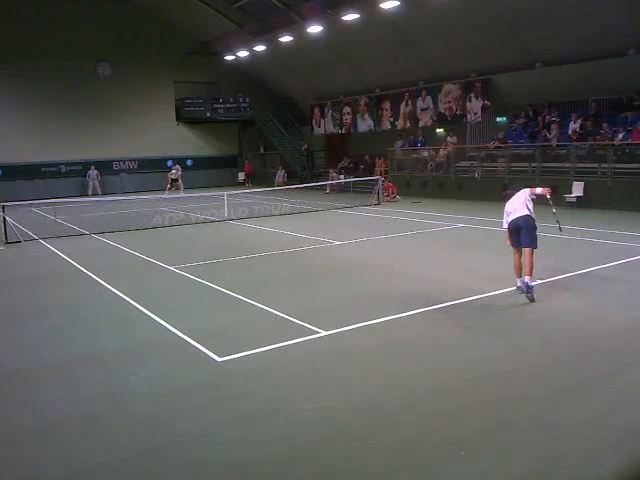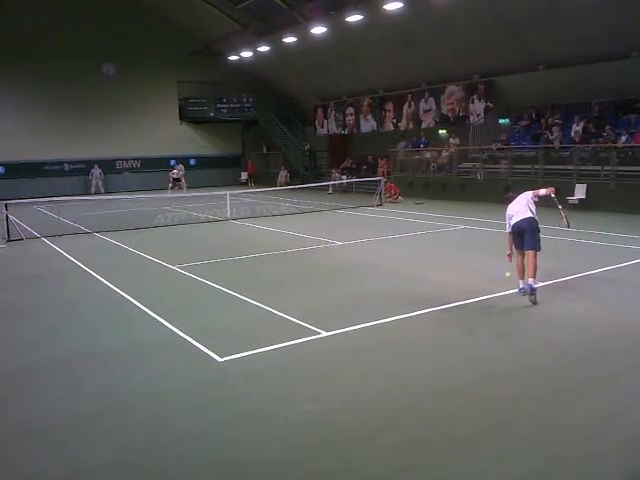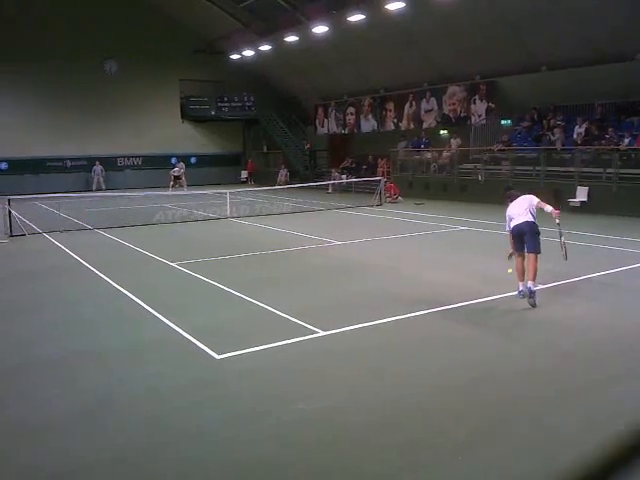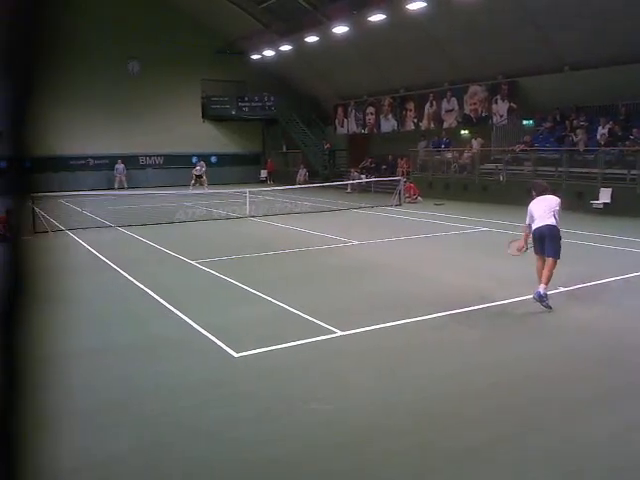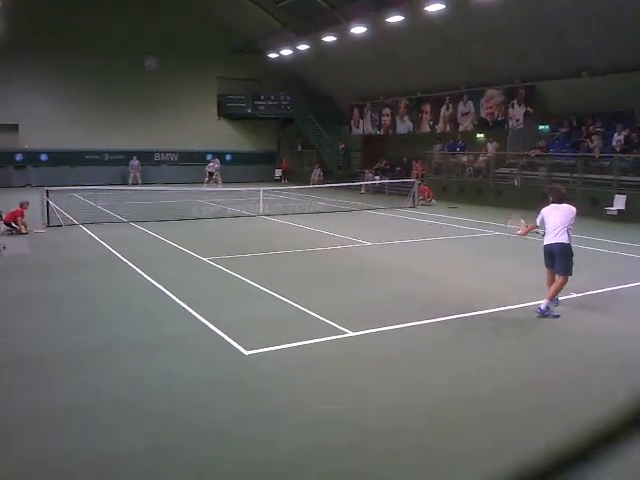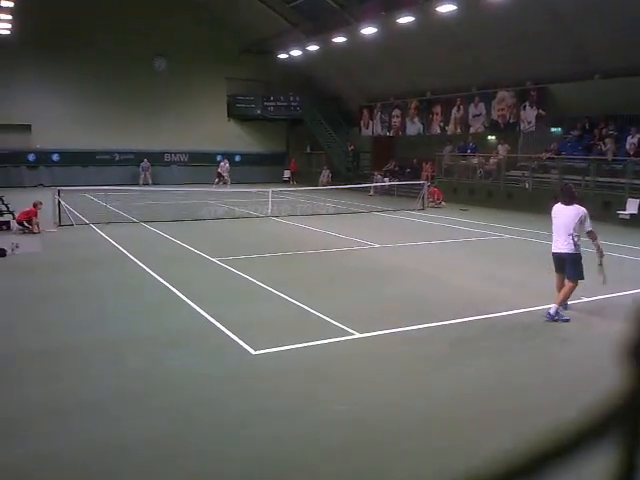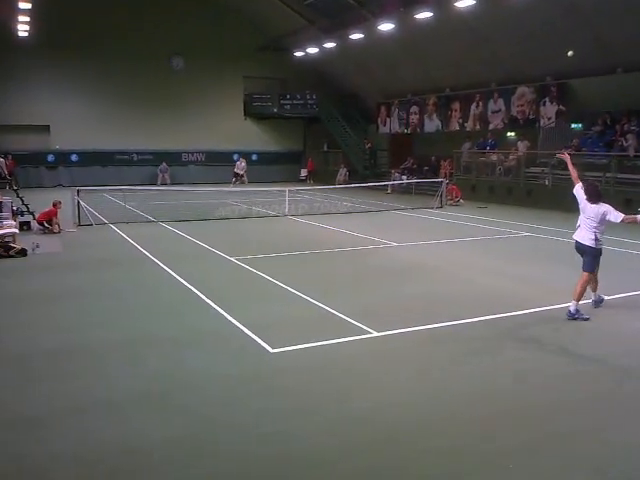
dt=0.5s
person 1, frame 1
left shoulder: (507, 206)
right shoulder: (524, 192)
left elbow: (507, 228)
right elbow: (533, 190)
left wrist: (510, 242)
right wrist: (543, 190)
left hip: (512, 223)
right hip: (526, 219)
left knee: (517, 252)
right knee: (528, 253)
left ankle: (519, 284)
right ankle: (527, 283)
person 1, frame 2
left shoulder: (509, 209)
right shoulder: (526, 195)
left elbow: (509, 233)
right elbow: (536, 192)
left wrist: (510, 250)
right wrist: (547, 191)
left hip: (516, 225)
right hip: (529, 221)
left knee: (520, 255)
right knee: (532, 254)
left ankle: (522, 286)
right ankle: (531, 284)
person 1, frame 3
left shoulder: (509, 209)
right shoulder: (528, 197)
right elbow: (541, 204)
left wrist: (513, 249)
right wrist: (552, 211)
left hip: (515, 227)
right hip: (529, 225)
left knee: (520, 256)
right knee: (532, 257)
left ankle: (521, 289)
right ankle: (530, 287)
person 1, frame 4
left shoulder: (532, 204)
right shoulder: (556, 199)
left elbow: (528, 226)
left wrist: (524, 241)
left hip: (537, 230)
right hip: (551, 228)
left knee: (540, 259)
right knee: (551, 262)
left ankle: (542, 289)
right ankle: (541, 292)
person 1, frame 5
left shoulder: (546, 210)
right shoulder: (572, 209)
left elbow: (536, 225)
left wrist: (525, 231)
left hip: (548, 245)
right hip: (563, 245)
left knee: (551, 271)
right knee: (562, 279)
left ankle: (552, 297)
right ankle: (544, 307)
person 1, frame 6
left shoulder: (556, 208)
right shoulder: (580, 211)
right elbow: (589, 232)
right wrist: (598, 247)
left hip: (556, 250)
right hip: (571, 251)
left knee: (560, 277)
right knee: (572, 283)
left ankle: (562, 302)
right ankle: (553, 311)
person 1, frame 7
left shoulder: (582, 200)
right shoulder: (605, 209)
left elbow: (575, 179)
right elbow: (625, 219)
left wrist: (568, 161)
left hip: (579, 242)
right hip: (592, 246)
left knee: (593, 271)
right knee: (586, 277)
left ankle: (596, 298)
right ankle: (573, 309)
